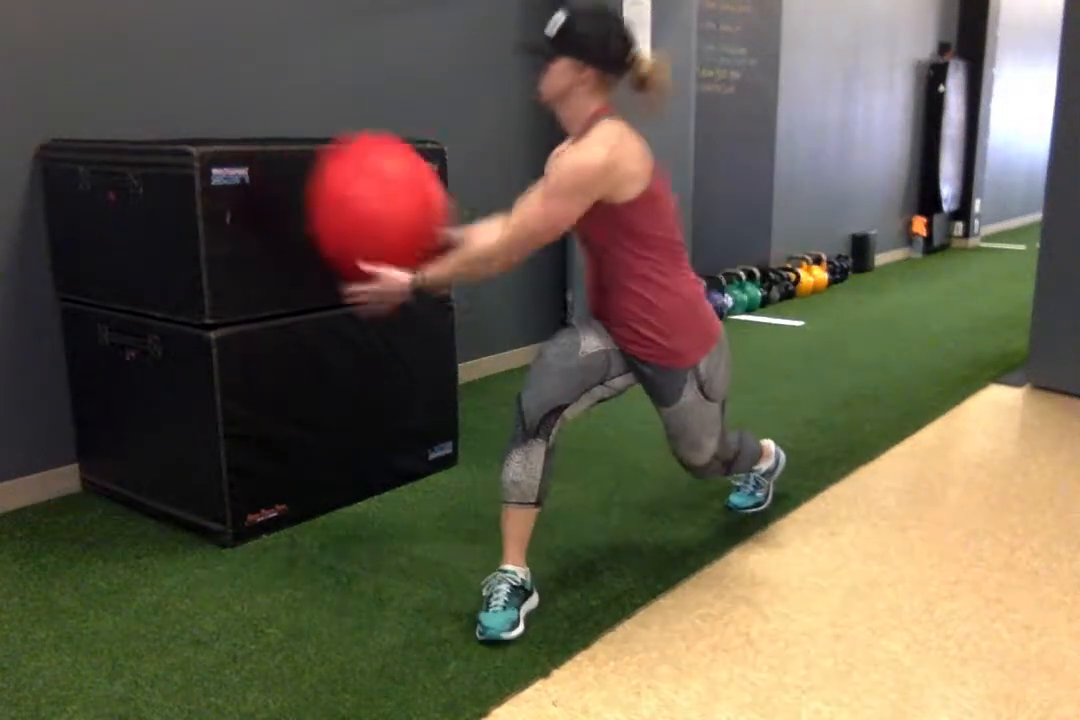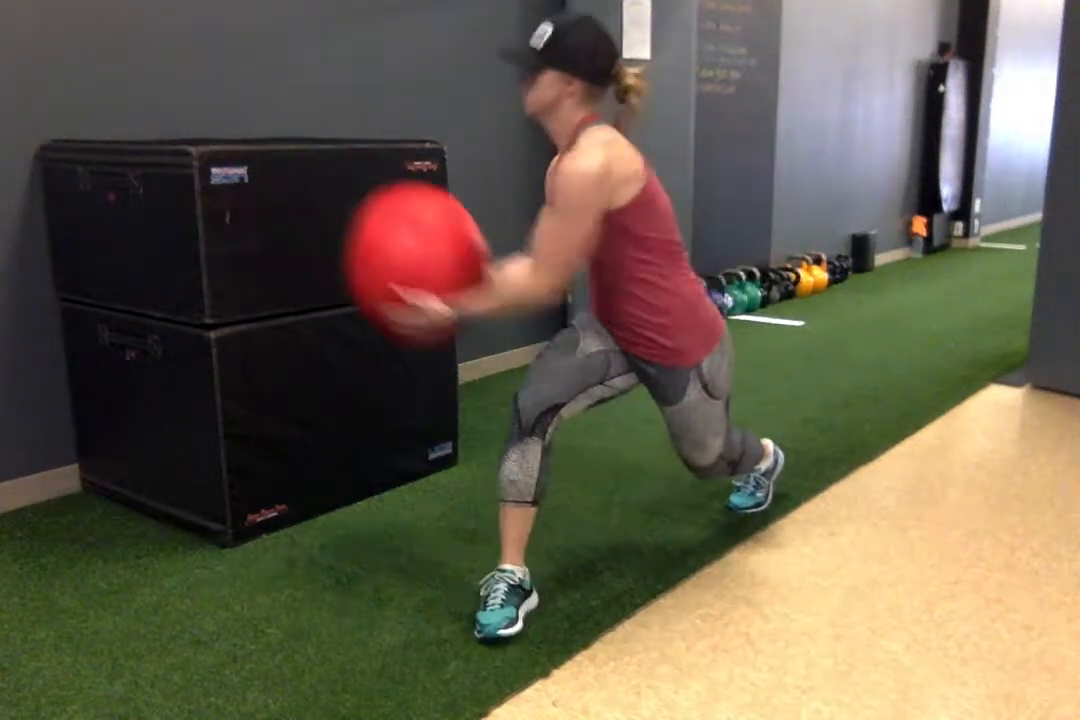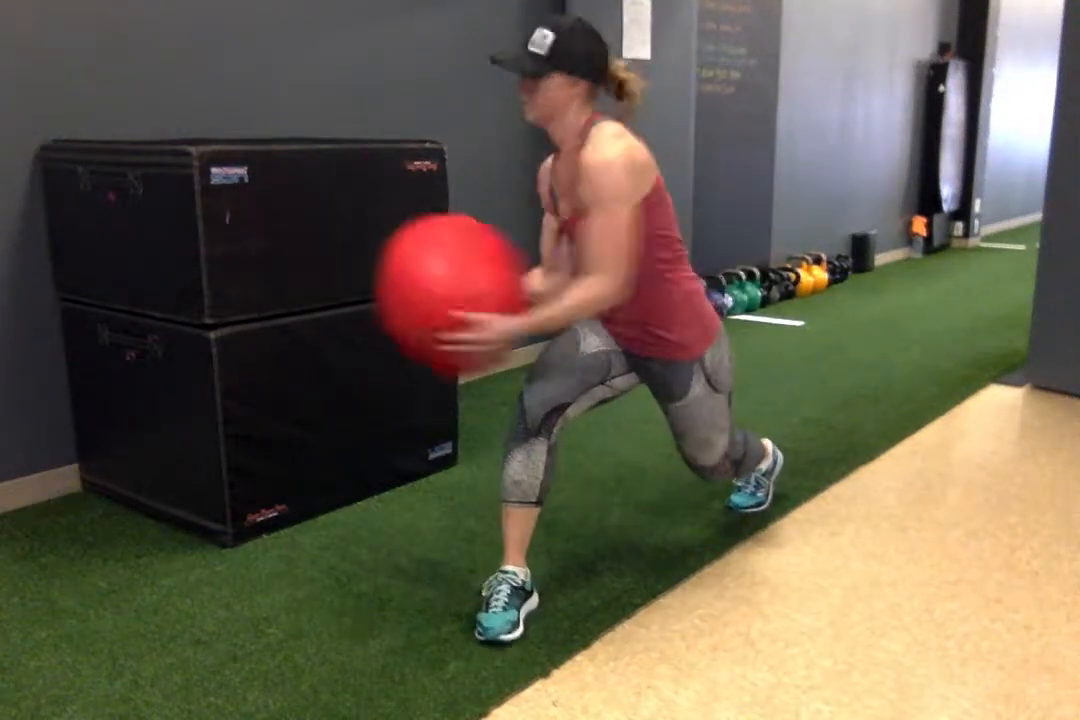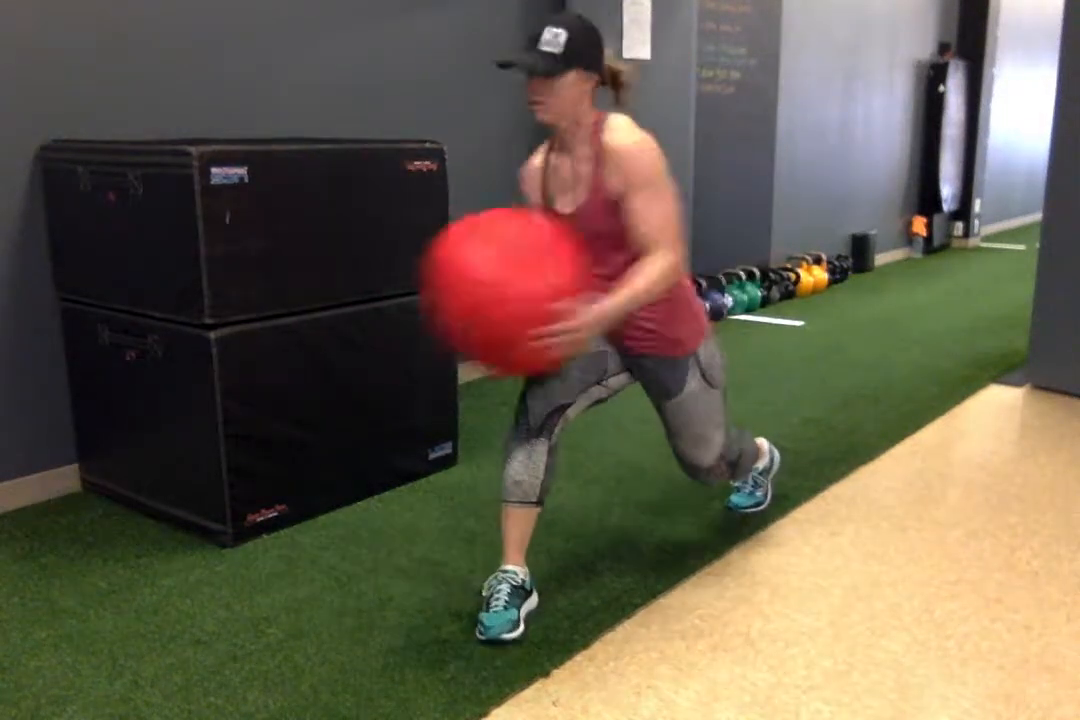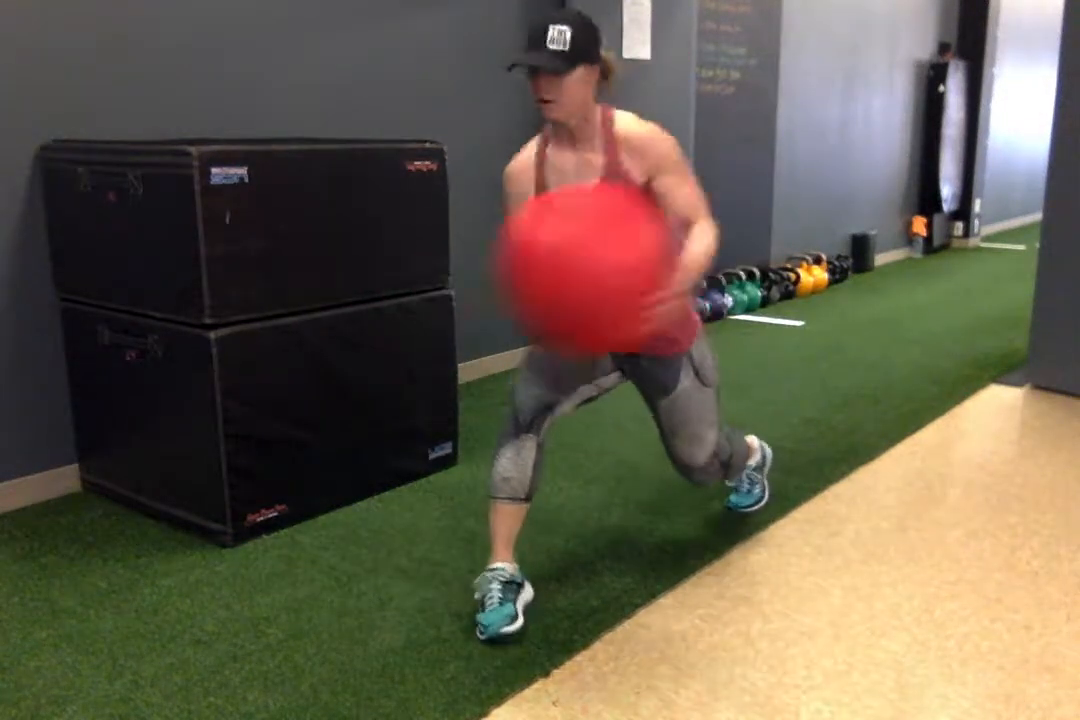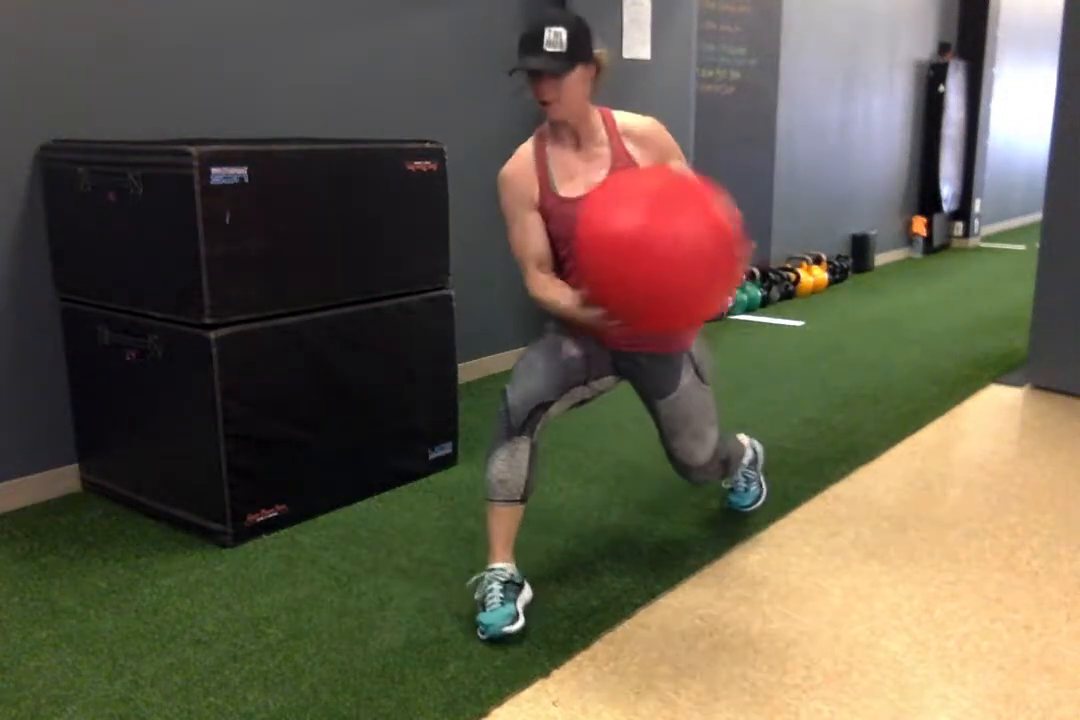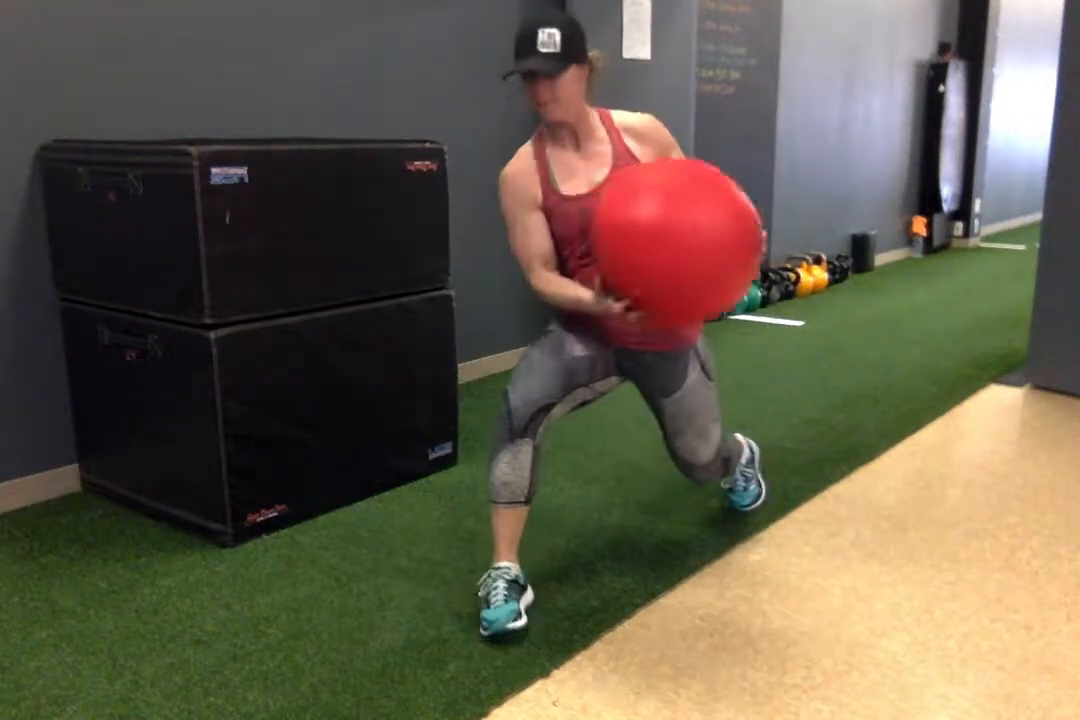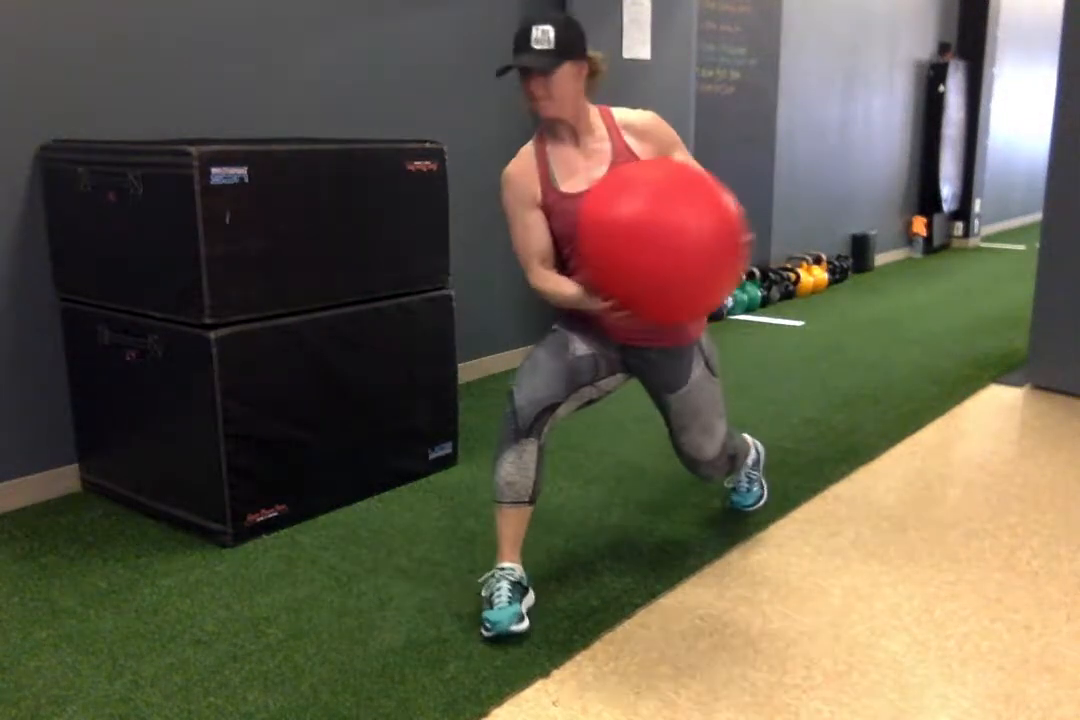
dt=0.1s
person 1, frame 1
left shoulder: (597, 156)
right shoulder: (572, 151)
left elbow: (508, 250)
right elbow: (509, 226)
left wrist: (412, 284)
right wrist: (447, 234)
left hip: (679, 340)
right hip: (611, 325)
left knee: (702, 456)
right knee: (535, 411)
left ankle: (764, 458)
right ankle: (513, 577)
person 1, frame 2
left shoulder: (590, 167)
right shoulder: (568, 159)
left elbow: (545, 282)
right elbow: (535, 265)
left wrist: (452, 314)
left hip: (682, 339)
right hip: (612, 327)
left knee: (707, 457)
right knee: (533, 411)
left ankle: (761, 456)
right ankle: (510, 579)
person 1, frame 3
left shoulder: (609, 159)
right shoulder: (551, 170)
left elbow: (606, 283)
right elbow: (557, 274)
left wrist: (514, 328)
left hip: (678, 337)
right hip: (611, 330)
left knee: (709, 459)
right knee: (536, 410)
left ankle: (760, 458)
right ankle: (512, 579)
person 1, frame 4
left shoulder: (627, 149)
right shoulder: (536, 170)
left elbow: (664, 260)
left wrist: (600, 313)
left hip: (670, 334)
right hip: (596, 332)
left knee: (705, 463)
right knee: (536, 412)
left ankle: (759, 457)
right ankle: (511, 579)
person 1, frame 5
left shoulder: (639, 139)
right shoulder: (524, 168)
left elbow: (700, 225)
left wrist: (682, 279)
left hip: (664, 334)
left knee: (699, 463)
right knee: (526, 408)
left ankle: (750, 455)
right ankle: (502, 575)
person 1, frame 6
left shoulder: (642, 135)
right shoulder: (520, 171)
right elbow: (537, 276)
right wrist: (583, 310)
left hip: (662, 334)
right hip: (582, 330)
left knee: (696, 462)
right knee: (518, 409)
left ankle: (743, 454)
right ankle: (501, 577)
person 1, frame 7
left shoulder: (641, 133)
right shoulder: (521, 174)
right elbow: (541, 275)
right wrist: (598, 303)
left hip: (668, 331)
right hip: (586, 329)
left knee: (700, 460)
right knee: (520, 411)
left ankle: (742, 455)
right ankle: (505, 576)
person 1, frame 8
left shoulder: (641, 128)
right shoulder: (522, 173)
right elbow: (540, 272)
right wrist: (591, 300)
left hip: (671, 329)
right hip: (590, 327)
left knee: (704, 455)
right knee: (524, 412)
left ankle: (746, 455)
right ankle: (507, 576)
